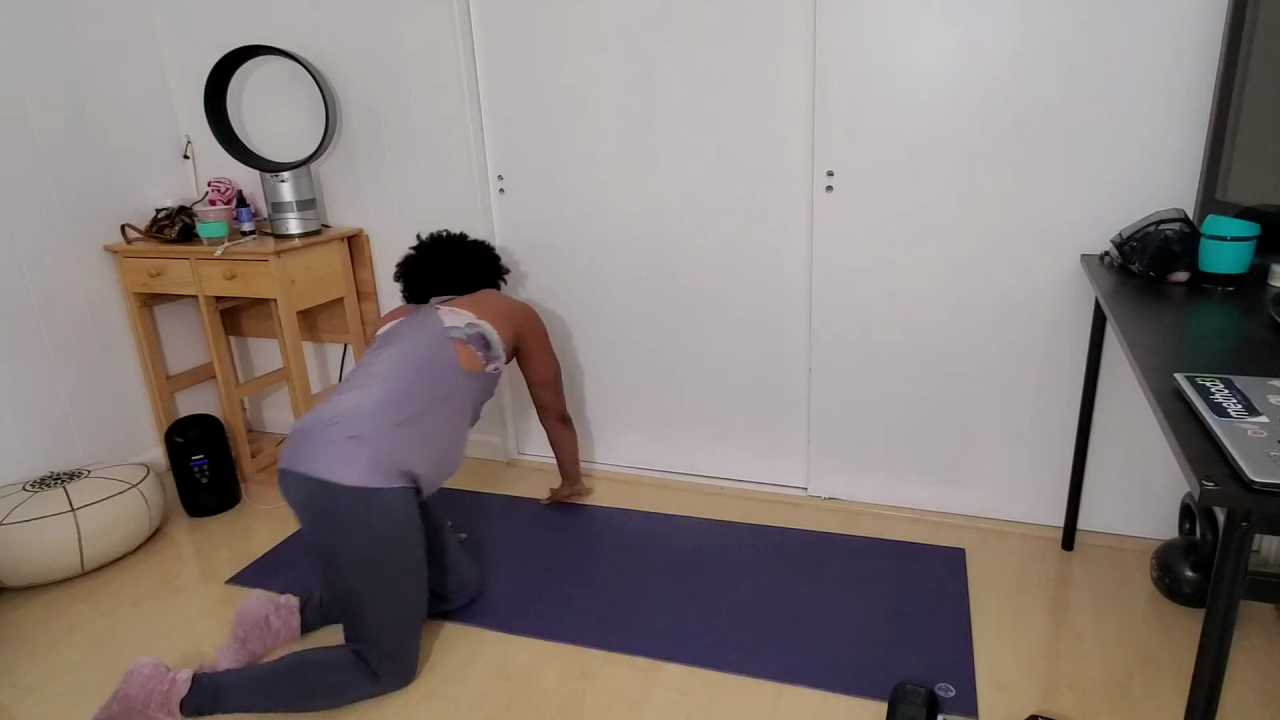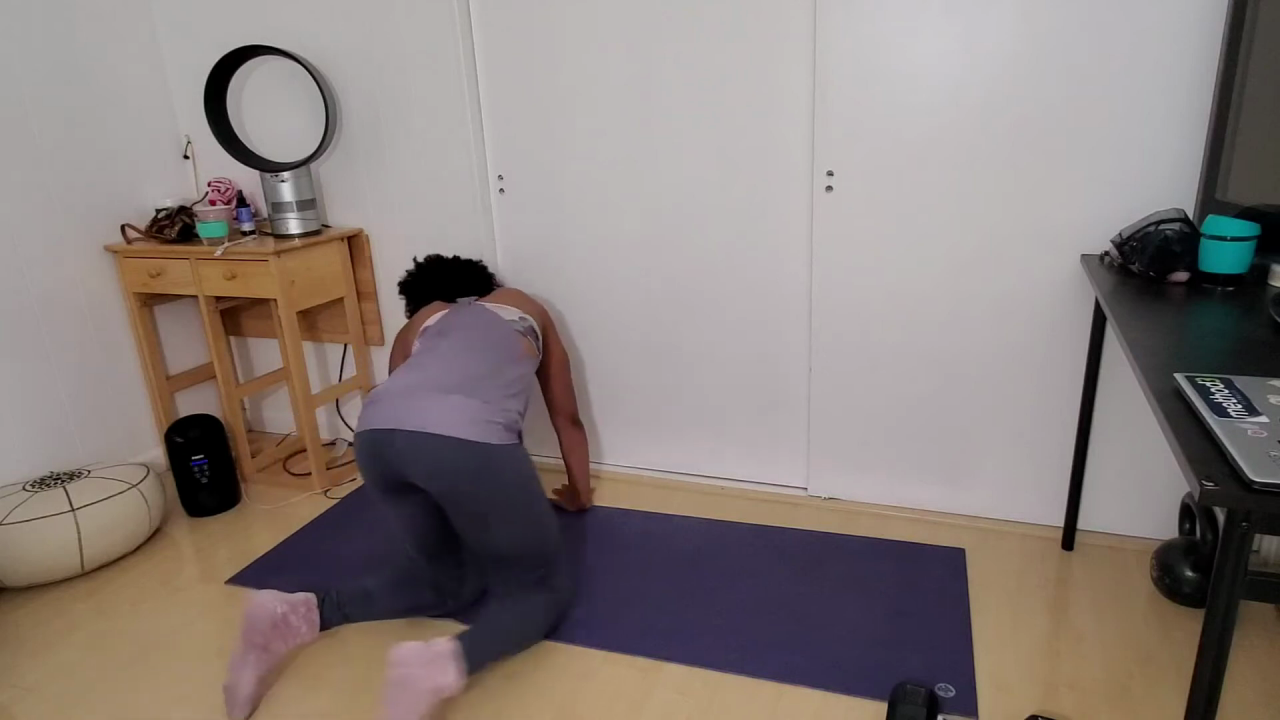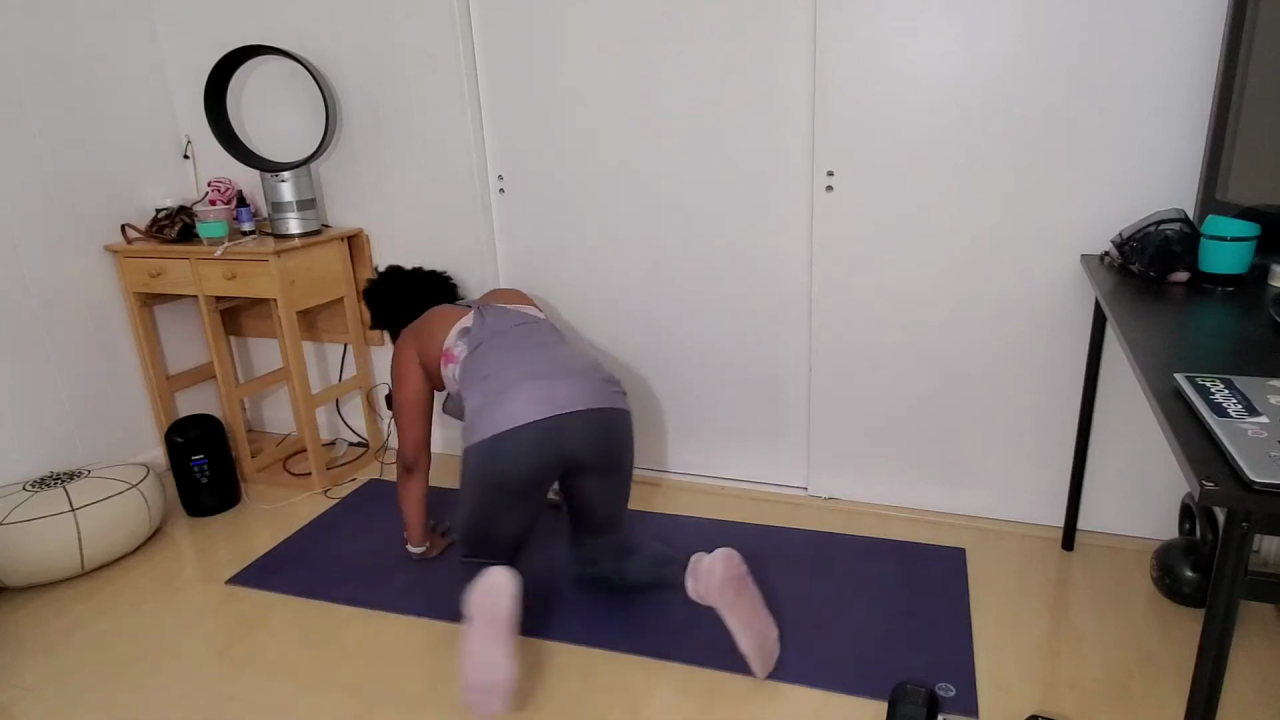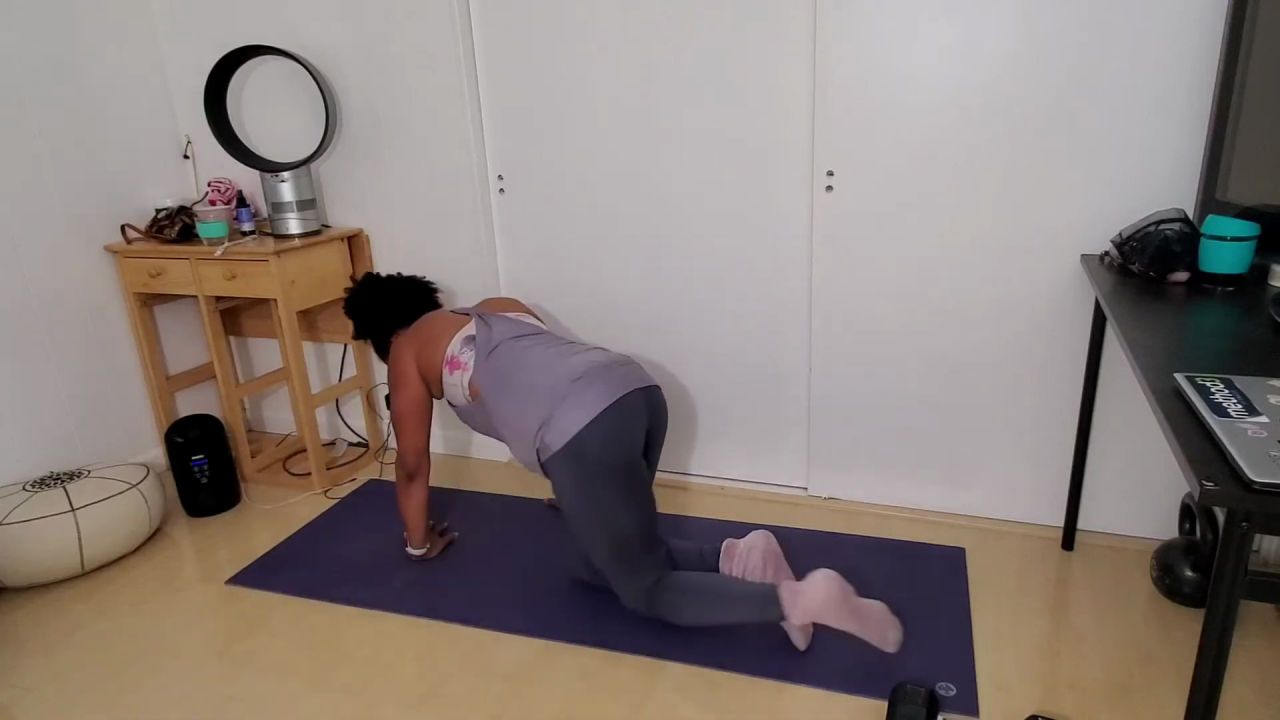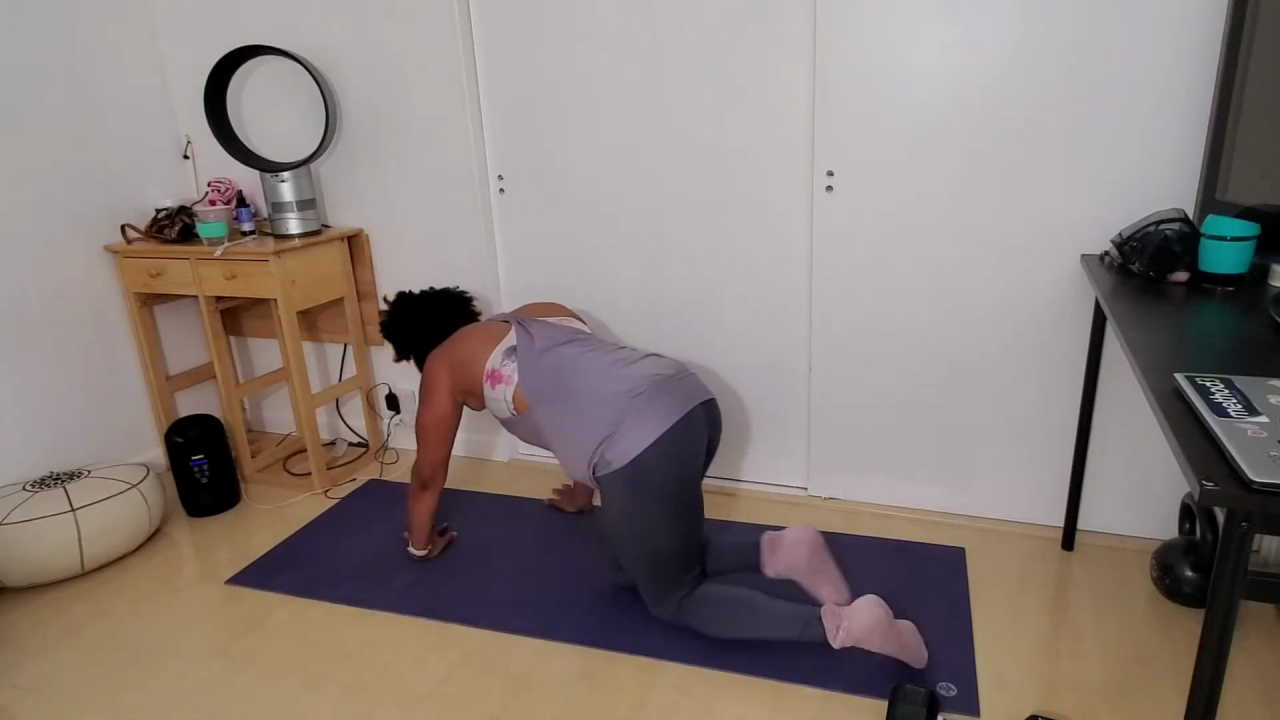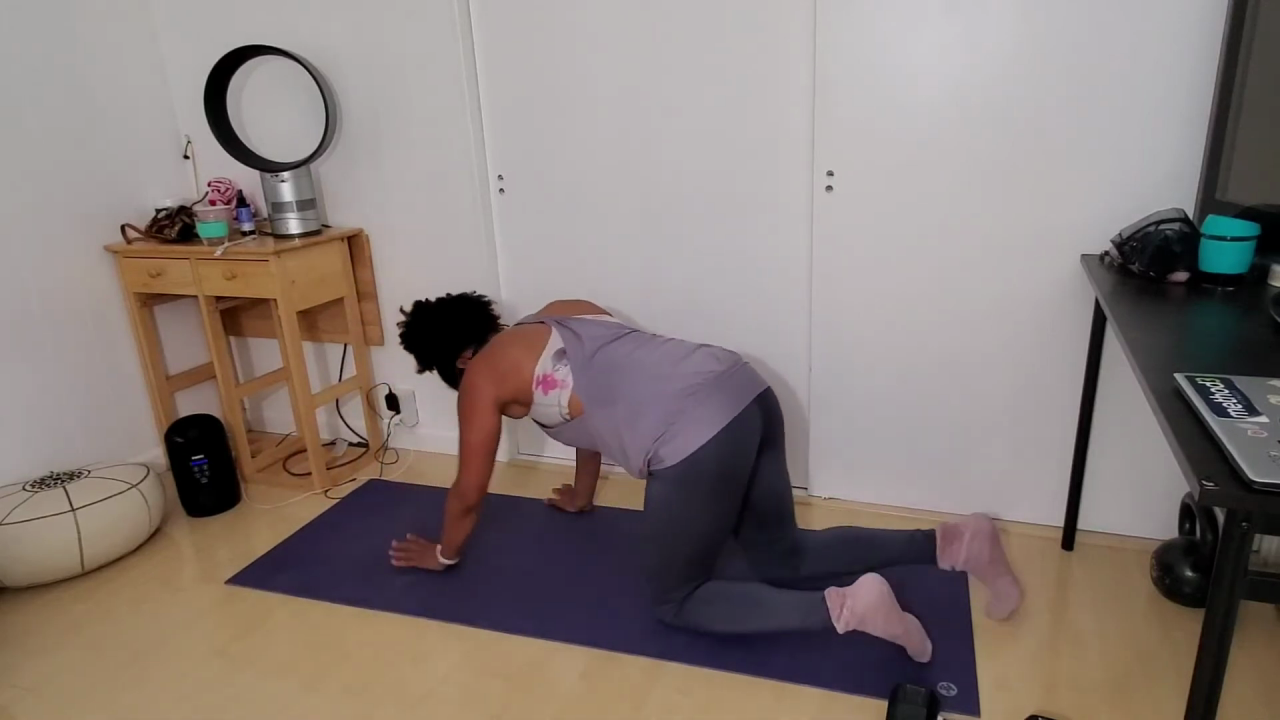
dt=0.4s
person 1, frame 1
left shoulder: (396, 319)
right shoulder: (511, 313)
right elbow: (555, 413)
left wrist: (424, 527)
right wrist: (570, 481)
left hip: (309, 463)
right hip: (356, 484)
left knee: (457, 585)
right knee: (385, 666)
left ankle: (290, 613)
person 1, frame 2
left shoulder: (415, 325)
right shoulder: (527, 309)
right elbow: (567, 417)
left wrist: (416, 522)
right wrist: (579, 493)
left hip: (378, 432)
right hip: (469, 439)
left knee: (449, 580)
right knee: (540, 588)
left ankle: (299, 613)
right ankle: (441, 666)
person 1, frame 3
left shoulder: (412, 340)
right shoulder: (512, 299)
left elbow: (411, 459)
left wrist: (419, 539)
right wrist: (589, 487)
left hip: (505, 429)
right hip: (601, 409)
left knee: (484, 560)
right knee: (599, 549)
left ankle: (492, 596)
right ankle: (707, 574)
person 1, frame 4
left shoulder: (408, 350)
right shoulder: (503, 306)
left elbow: (412, 465)
left wrist: (419, 541)
right wrist: (578, 496)
left hip: (584, 428)
right hip: (637, 390)
left knee: (648, 592)
right knee: (608, 558)
left ankle: (804, 598)
right ankle: (741, 556)
person 1, frame 5
left shoulder: (443, 364)
right shoulder: (541, 311)
left elbow: (428, 475)
left wrist: (421, 542)
right wrist: (581, 492)
left hip: (640, 446)
right hip: (690, 400)
left knee: (675, 600)
right knee: (642, 555)
left ankle: (842, 623)
right ankle: (777, 551)
person 1, frame 6
left shoulder: (484, 374)
right shoulder: (564, 313)
left elbow: (468, 495)
left wrist: (441, 554)
right wrist: (580, 496)
left hip: (697, 440)
right hip: (744, 392)
left knee: (677, 601)
right knee: (783, 558)
left ankle: (845, 606)
right ankle: (955, 541)
